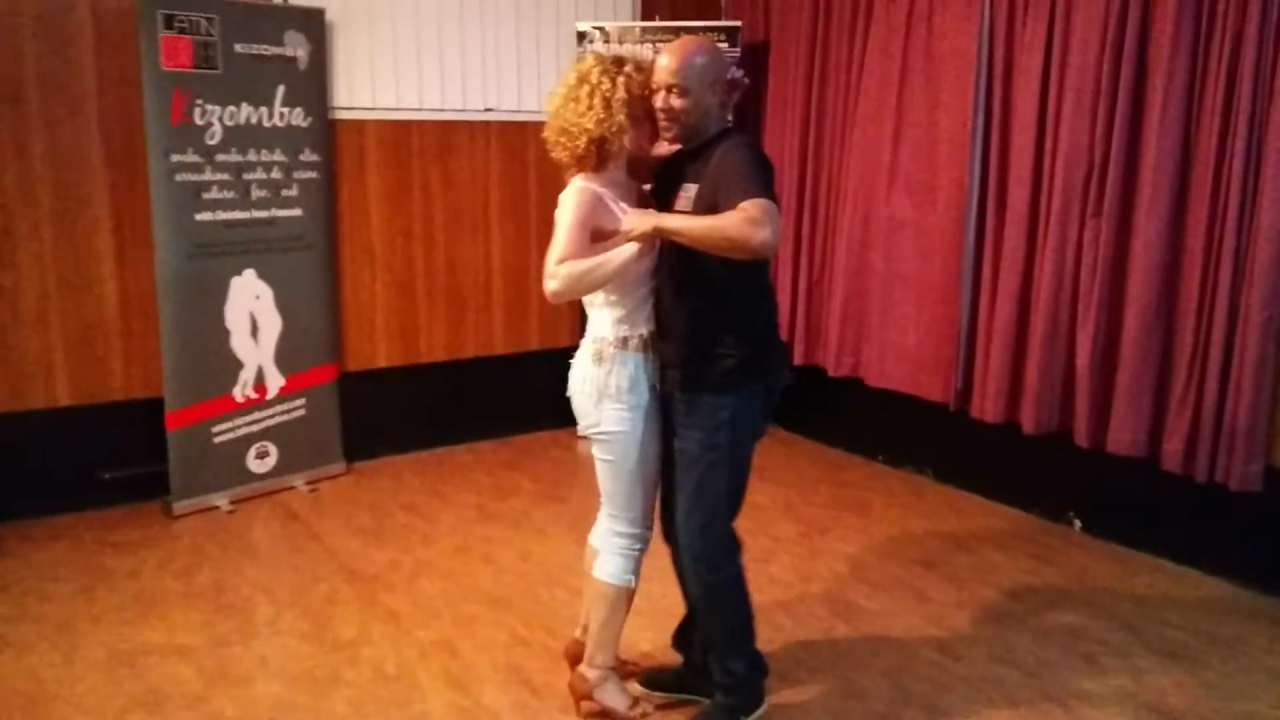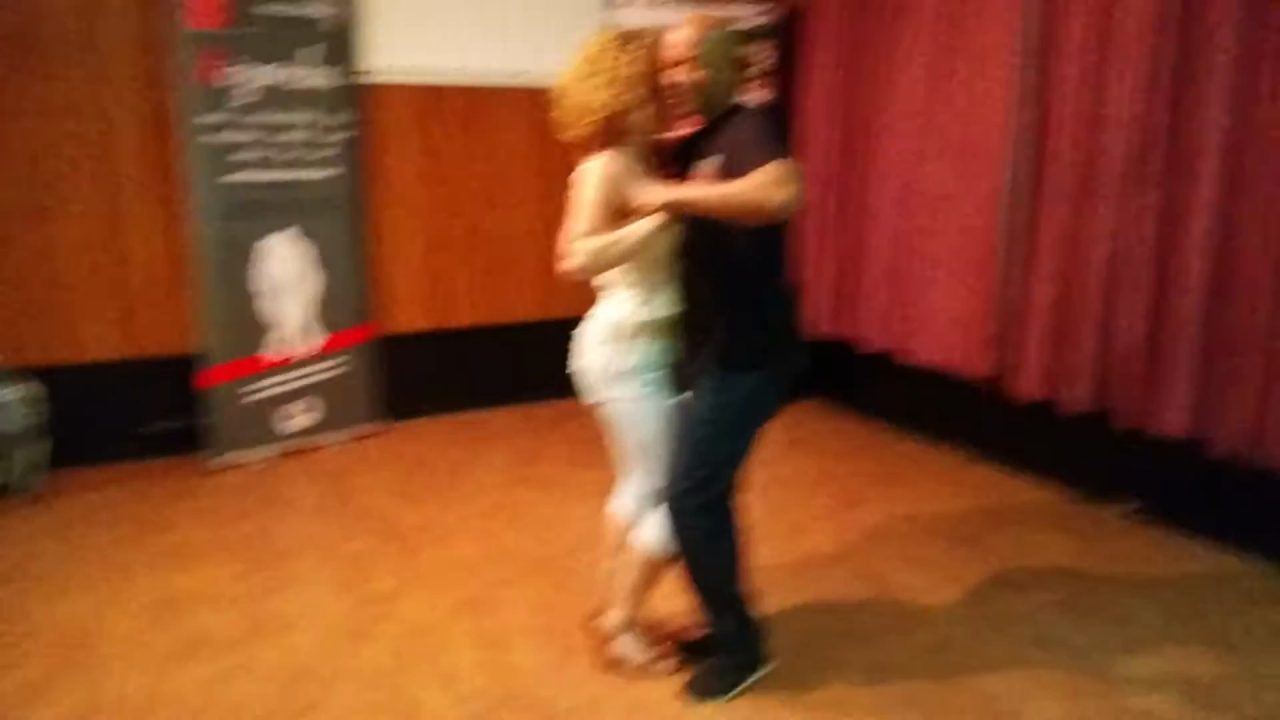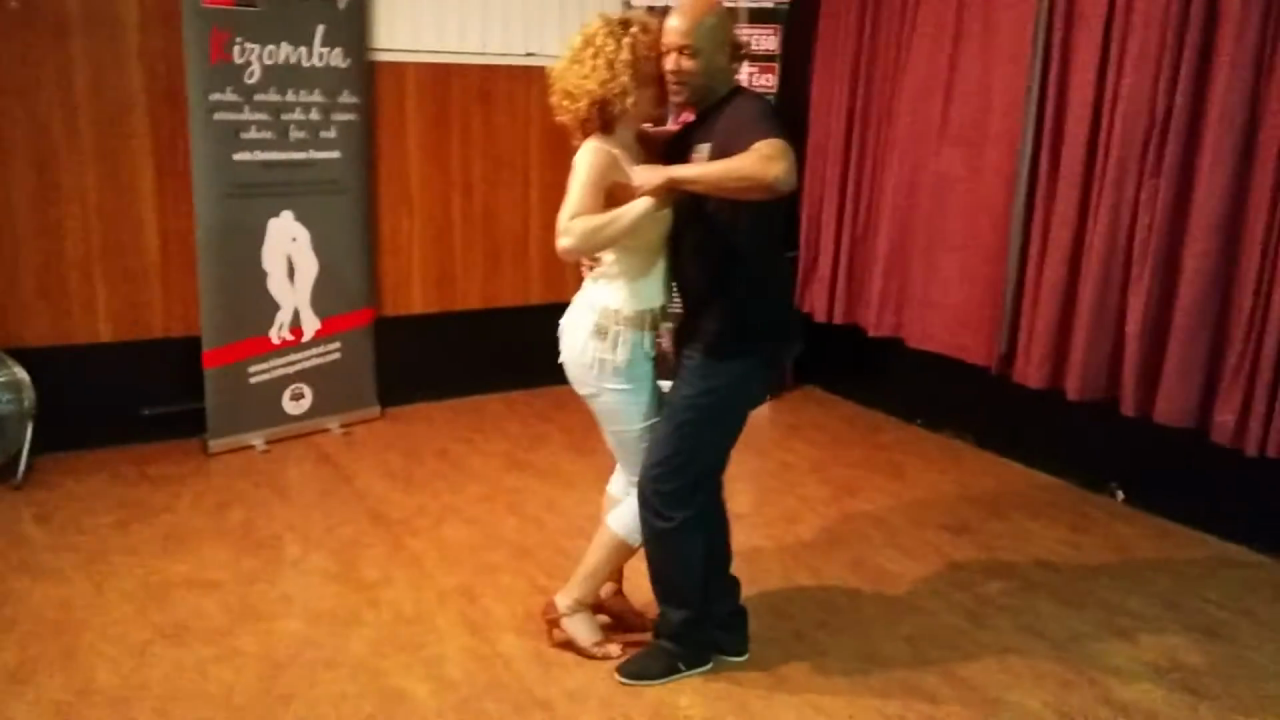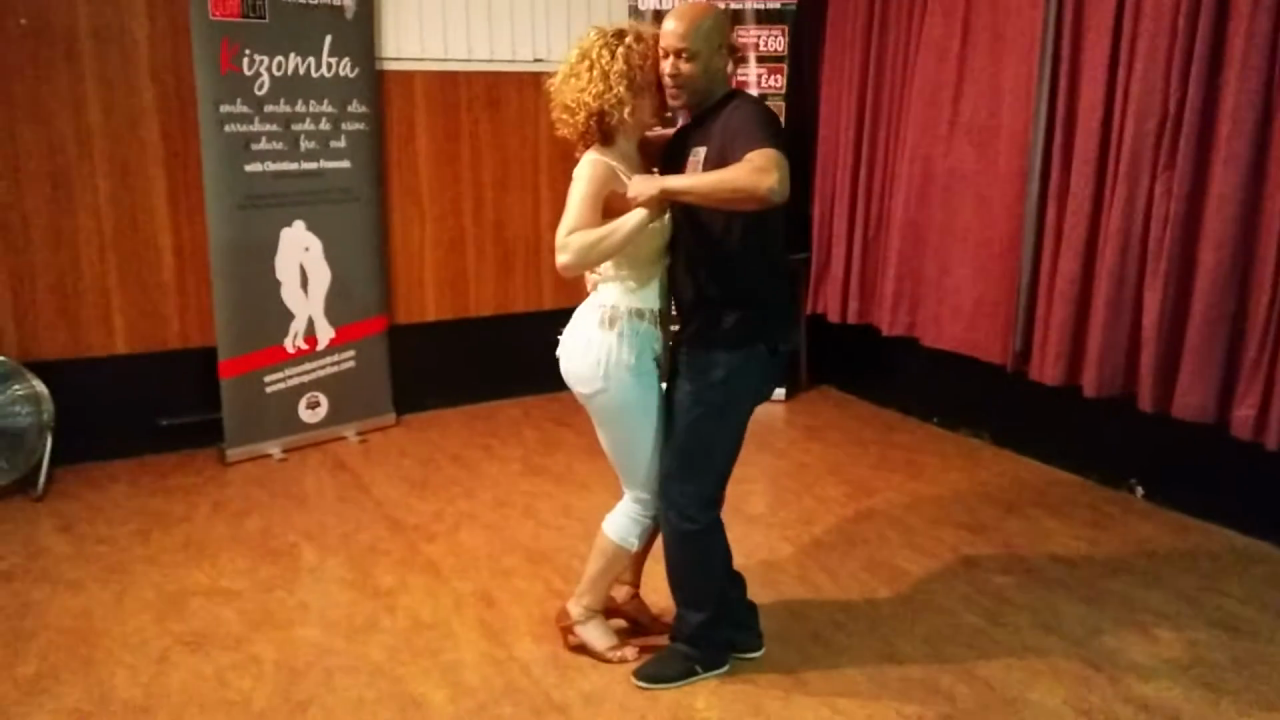
dt=0.3s
person 1, frame 1
left shoulder: (735, 160)
right shoulder: (677, 167)
left elbow: (760, 234)
left wrist: (659, 222)
left hip: (729, 380)
right hip: (686, 375)
left knee: (701, 535)
right knee: (682, 527)
right ankle: (702, 660)
person 1, frame 2
left shoulder: (747, 132)
right shoulder: (693, 145)
left elbow: (781, 193)
left wrist: (677, 195)
left hip: (747, 352)
right hip: (712, 346)
left knee: (690, 492)
right knee: (705, 492)
left ankle: (739, 644)
right ankle: (730, 632)
person 1, frame 3
left shoulder: (747, 115)
right shoulder: (691, 134)
left elbow: (779, 172)
right elbow: (675, 224)
left wrist: (672, 174)
left hip: (739, 339)
right hip: (709, 332)
left knee: (665, 486)
right knee: (694, 483)
left ankle: (686, 638)
right ankle: (719, 623)
person 1, frame 4
left shoulder: (744, 119)
right shoulder: (686, 137)
left elbow: (769, 182)
left wrist: (666, 185)
left hip: (738, 339)
right hip: (707, 335)
left knee: (684, 492)
right knee: (691, 485)
left ankle: (703, 641)
right ankle: (732, 622)
person 2, frame 1
left shoulder: (630, 186)
right shoulder: (585, 196)
right elbow: (556, 282)
right wrist: (638, 243)
left hip: (636, 365)
right hip: (614, 369)
left knee: (619, 515)
right knee: (629, 527)
left ankle: (588, 638)
person 2, frame 2
left shoulder: (644, 163)
right shoulder: (605, 171)
right elbow: (577, 259)
right wrist: (659, 218)
left hip: (642, 342)
right hip: (625, 348)
left knee: (641, 482)
right knee: (677, 494)
left ankle: (615, 606)
right ankle: (619, 619)
person 2, frame 3
left shoulder: (637, 149)
right shoulder: (599, 155)
right elbow: (570, 239)
right wrist: (653, 198)
left hip: (623, 332)
right hip: (609, 338)
left knee: (635, 471)
left ankle: (605, 588)
right ankle: (569, 605)
person 2, frame 4
left shoulder: (640, 159)
right shoulder: (598, 168)
right elbow: (568, 255)
right wrist: (647, 211)
left hip: (628, 340)
right hip: (611, 342)
left knee: (663, 478)
right knee: (648, 495)
left ankle: (623, 591)
right ankle: (582, 612)
